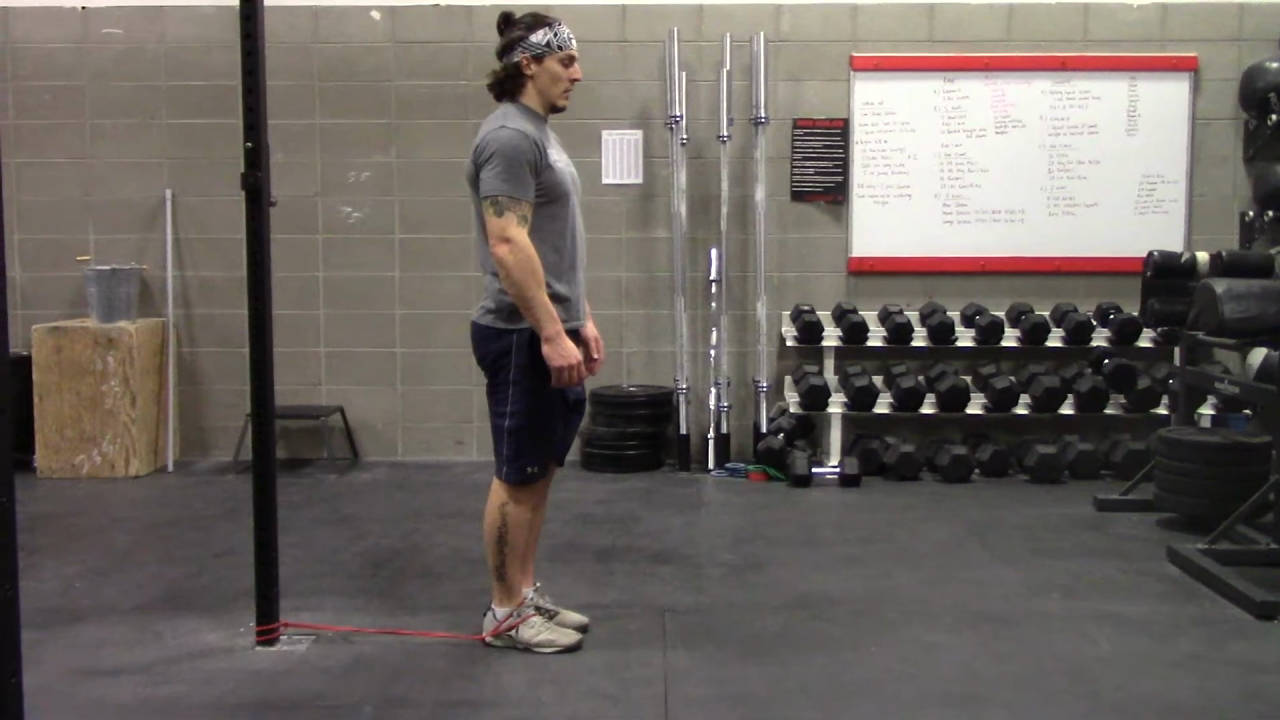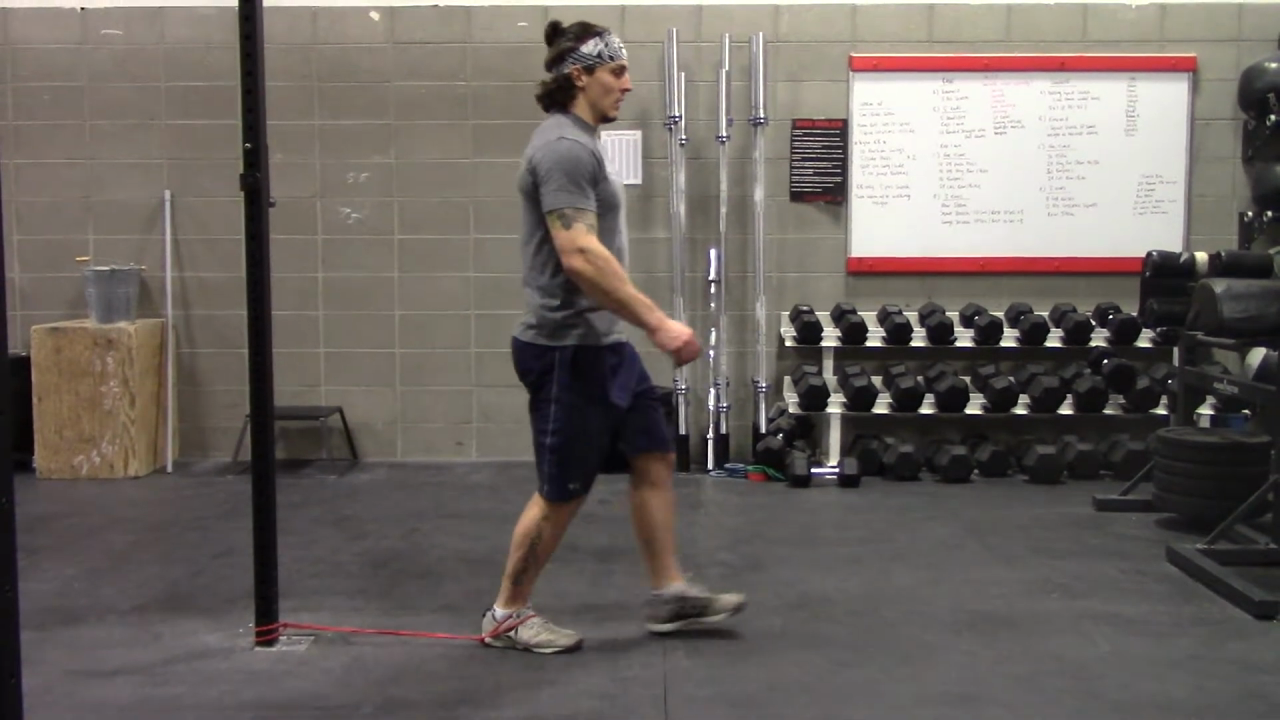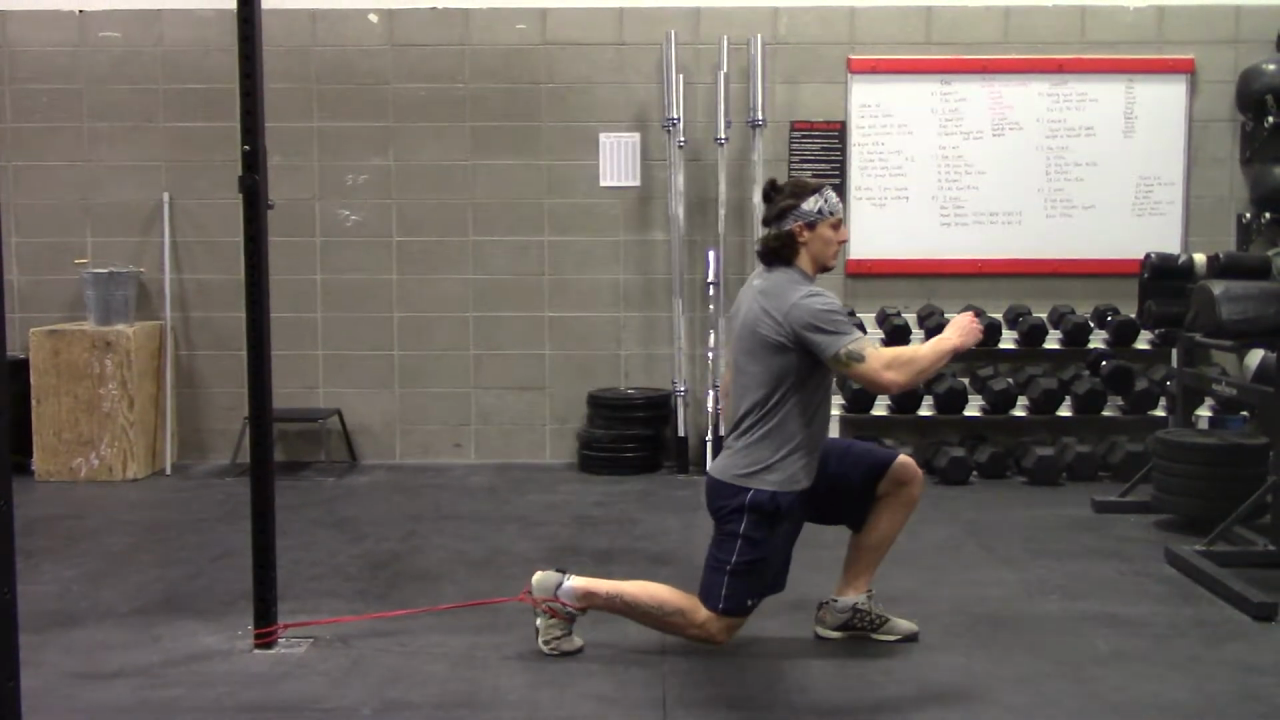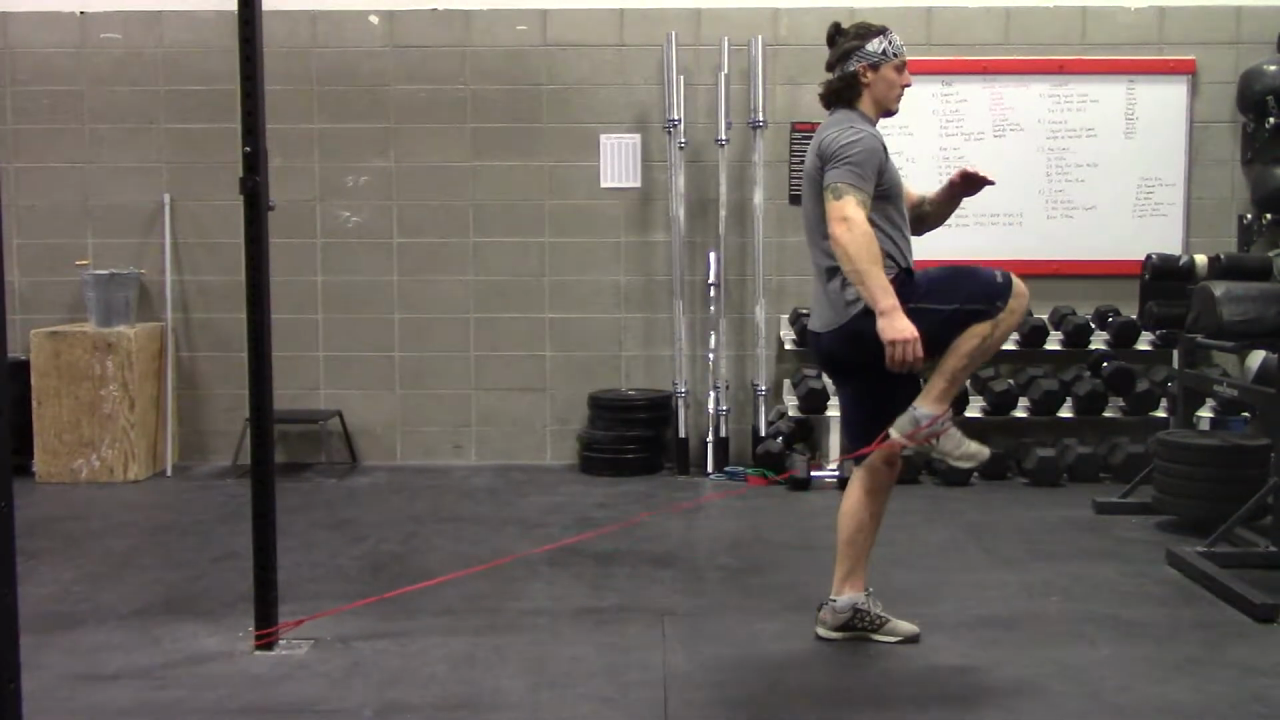
dt=1s
person 1, frame 1
left shoulder: (538, 135)
right shoulder: (509, 137)
right elbow: (509, 245)
left wrist: (581, 322)
right wrist: (552, 336)
left hip: (550, 332)
right hip: (524, 338)
left knee: (540, 473)
right knee: (518, 477)
left ankle: (527, 595)
right ankle: (506, 613)
person 1, frame 2
left shoulder: (576, 143)
right shoulder: (563, 148)
right elbow: (580, 256)
left wrist: (645, 325)
right wrist: (659, 324)
left hip: (601, 345)
right hip: (568, 351)
left knee: (654, 462)
right knee: (562, 493)
left ankle: (670, 594)
right ankle: (508, 614)
person 1, frame 3
left shoulder: (764, 286)
right shoulder: (804, 303)
left elbow: (732, 380)
right elbow: (887, 376)
right wrist: (951, 340)
left hip: (790, 464)
right hip: (760, 487)
left knee: (904, 478)
right knee: (714, 624)
left ankle: (846, 606)
right ankle: (565, 592)
person 1, frame 4
left shoulder: (850, 138)
right shoulder: (853, 136)
left elbow: (908, 217)
right elbow: (847, 228)
left wrist: (951, 191)
right wrist: (890, 311)
left hip: (847, 327)
right hip: (868, 317)
left knee: (877, 465)
right knee: (1007, 295)
left ankle: (845, 604)
right ankle: (924, 418)
